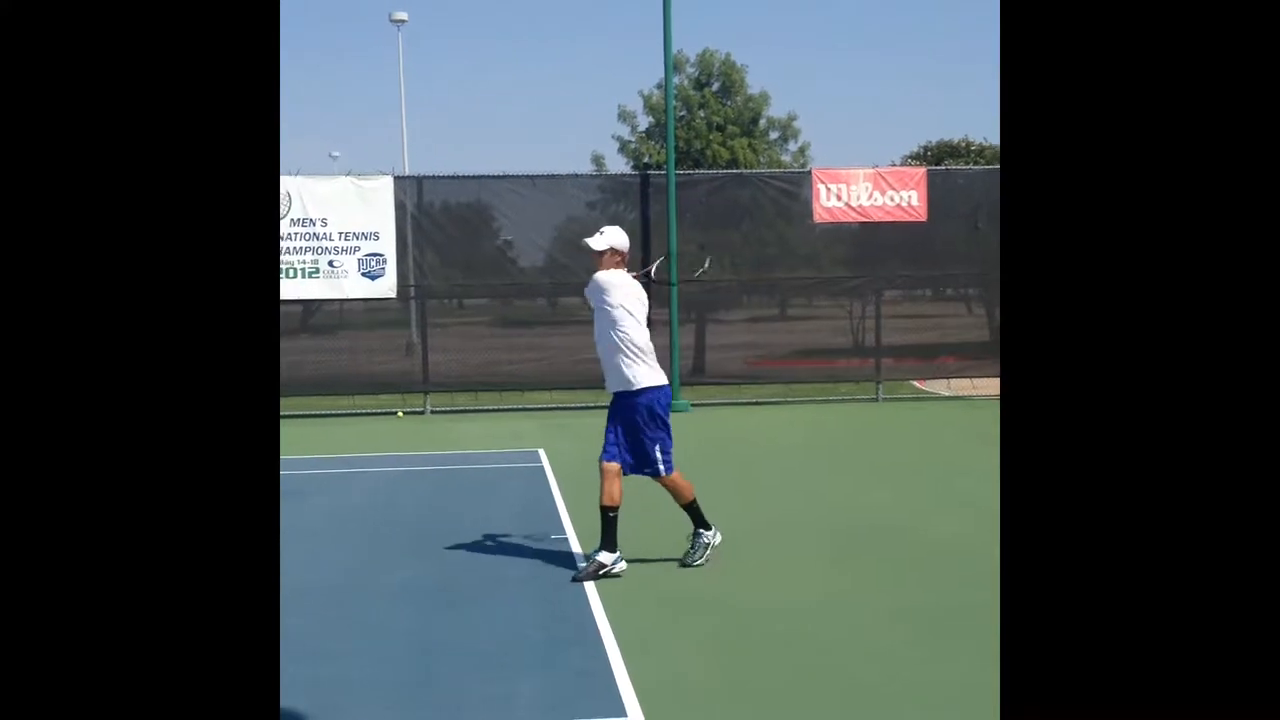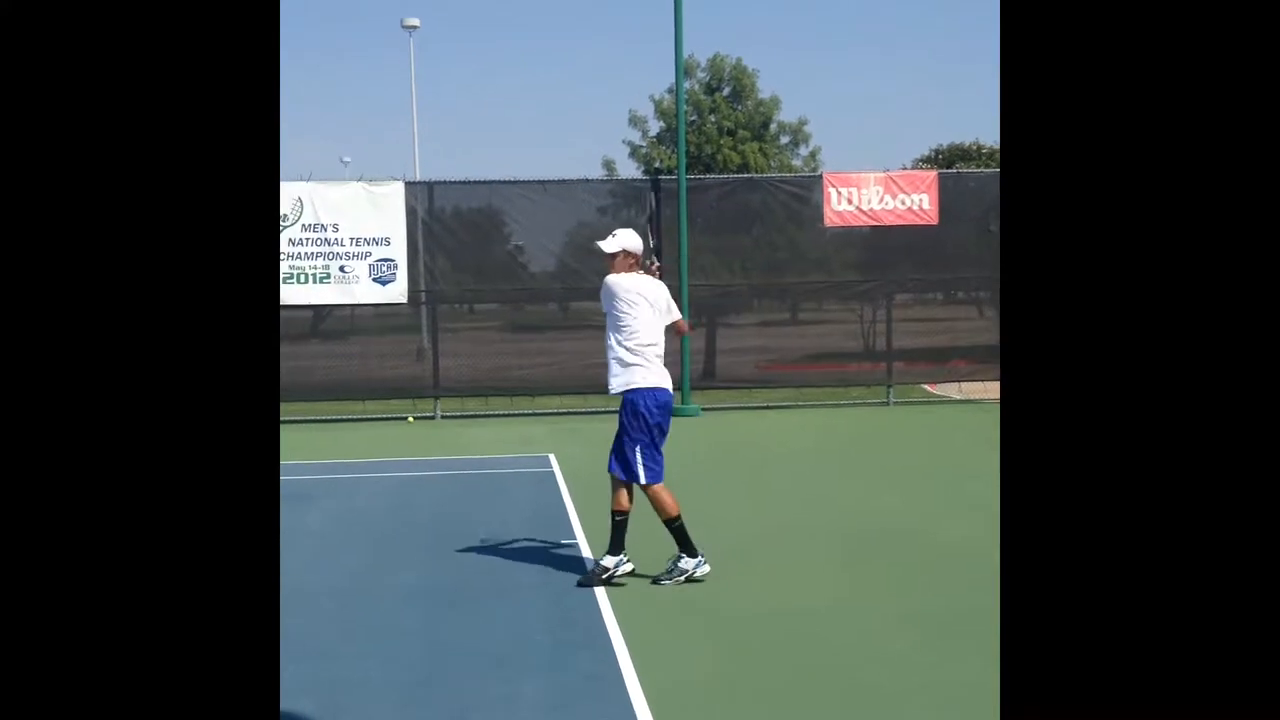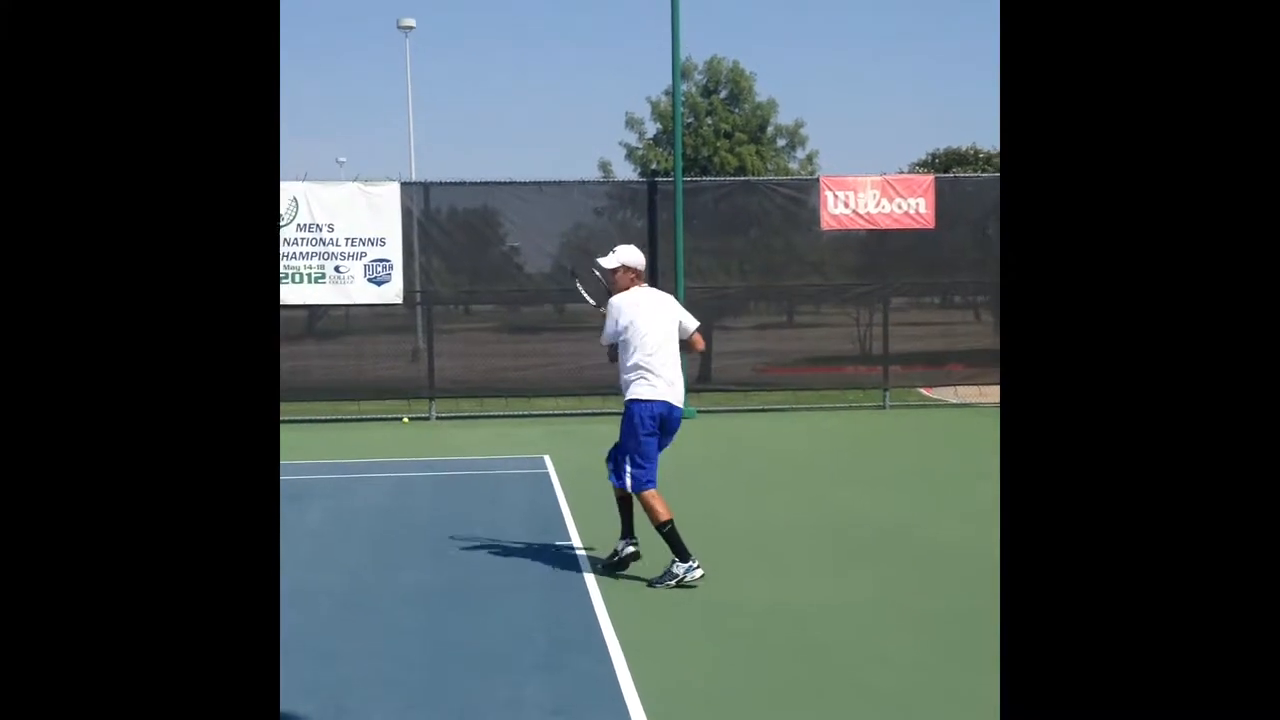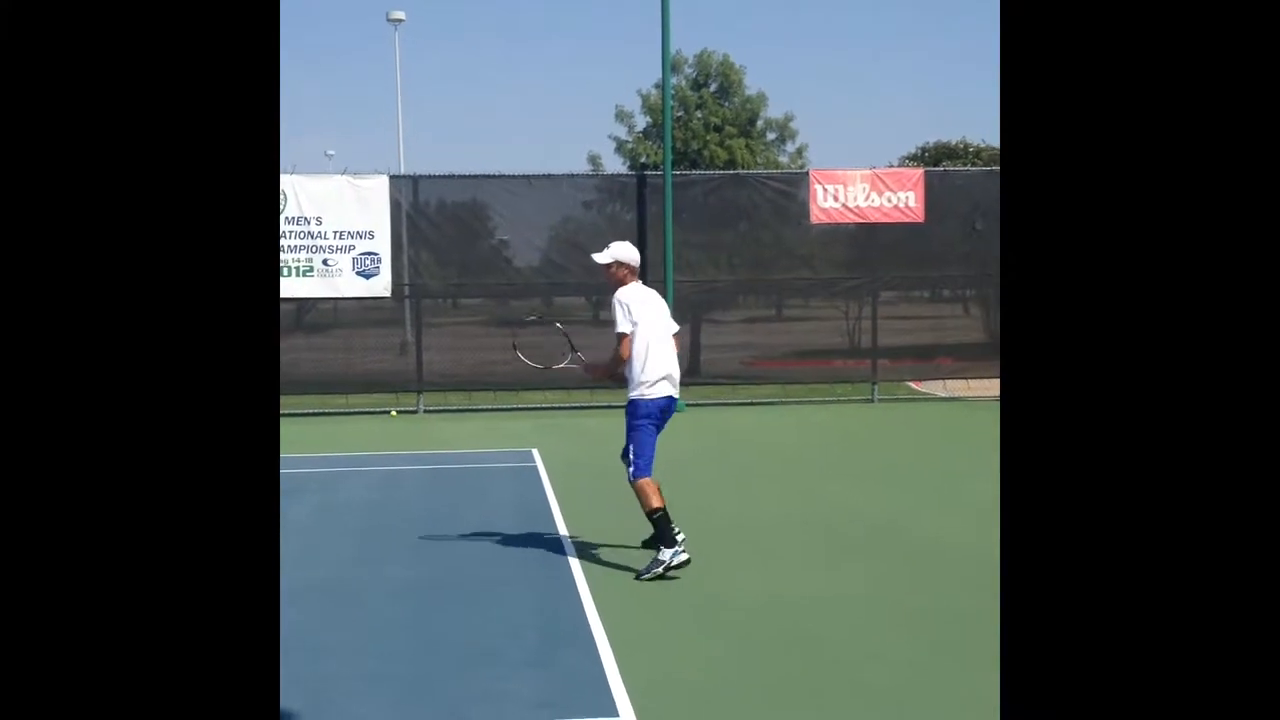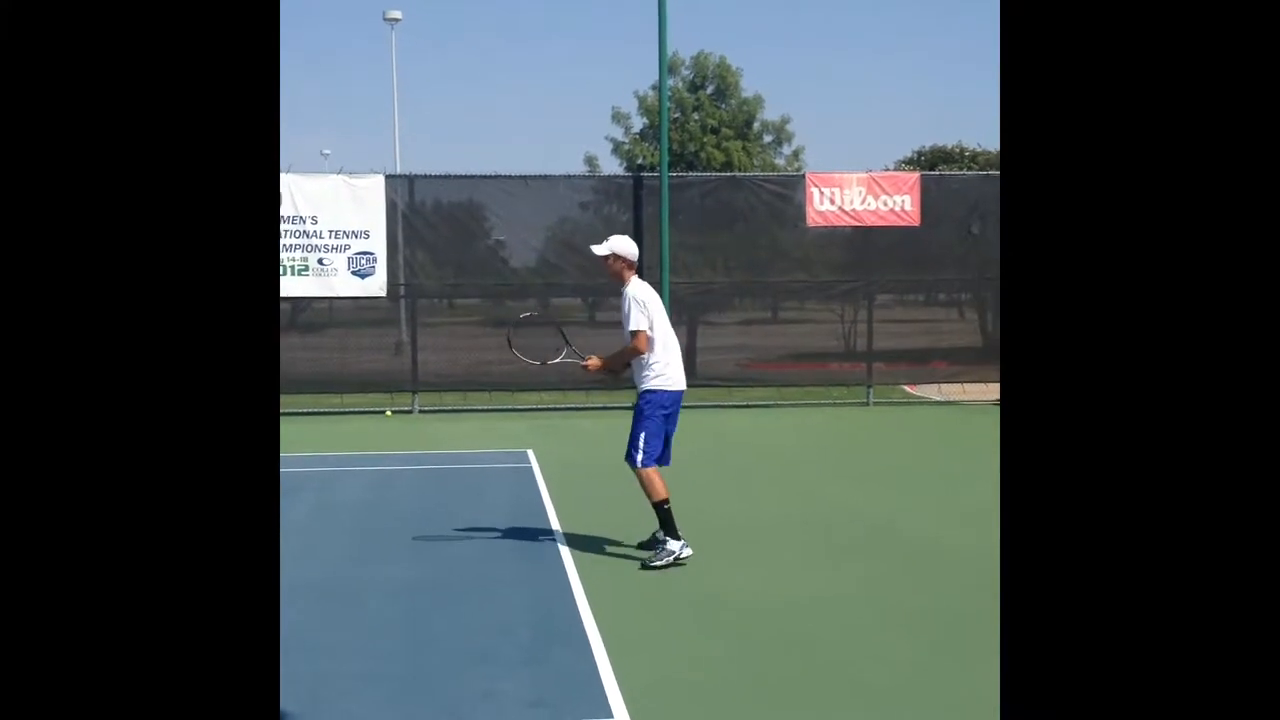
dt=0.2s
person 1, frame 1
left shoulder: (602, 281)
right shoulder: (632, 285)
left elbow: (592, 298)
left hip: (645, 391)
right hip: (628, 391)
left knee: (662, 471)
right knee: (610, 467)
left ankle: (705, 531)
right ankle: (609, 553)
person 1, frame 2
left shoulder: (613, 284)
right shoulder: (658, 287)
right elbow: (681, 326)
left hip: (640, 390)
right hip: (660, 391)
left knee: (649, 479)
right knee: (622, 473)
left ankle: (691, 557)
right ankle: (615, 558)
person 1, frame 3
left shoulder: (619, 302)
right shoulder: (668, 300)
left elbow: (612, 351)
right elbow: (698, 344)
left hip: (644, 400)
right hip: (673, 402)
left knee: (642, 485)
right knee: (620, 466)
left ankle: (685, 562)
right ankle: (626, 542)
person 1, frame 4
left shoulder: (624, 296)
right shoulder: (653, 296)
left elbow: (624, 352)
right elbow: (672, 344)
left wrist: (605, 370)
left hip: (648, 395)
right hip: (666, 391)
left knee: (639, 473)
right knee: (636, 463)
left ankle: (671, 548)
right ankle: (667, 530)
person 1, frame 5
left shoulder: (633, 293)
right shoulder: (640, 290)
left elbow: (639, 344)
left wrist: (604, 363)
right wrist: (616, 364)
left hip: (658, 388)
right hip: (666, 386)
left knee: (642, 464)
right knee: (644, 462)
left ankle: (675, 540)
right ankle: (665, 532)
